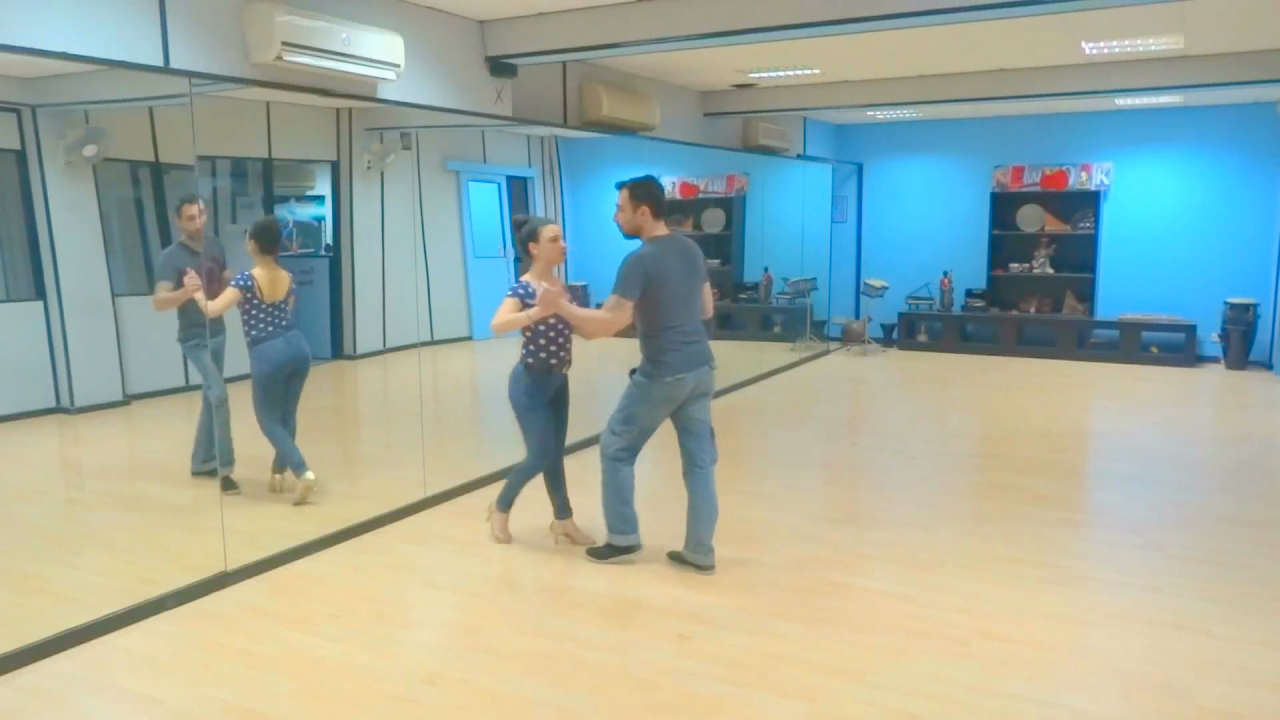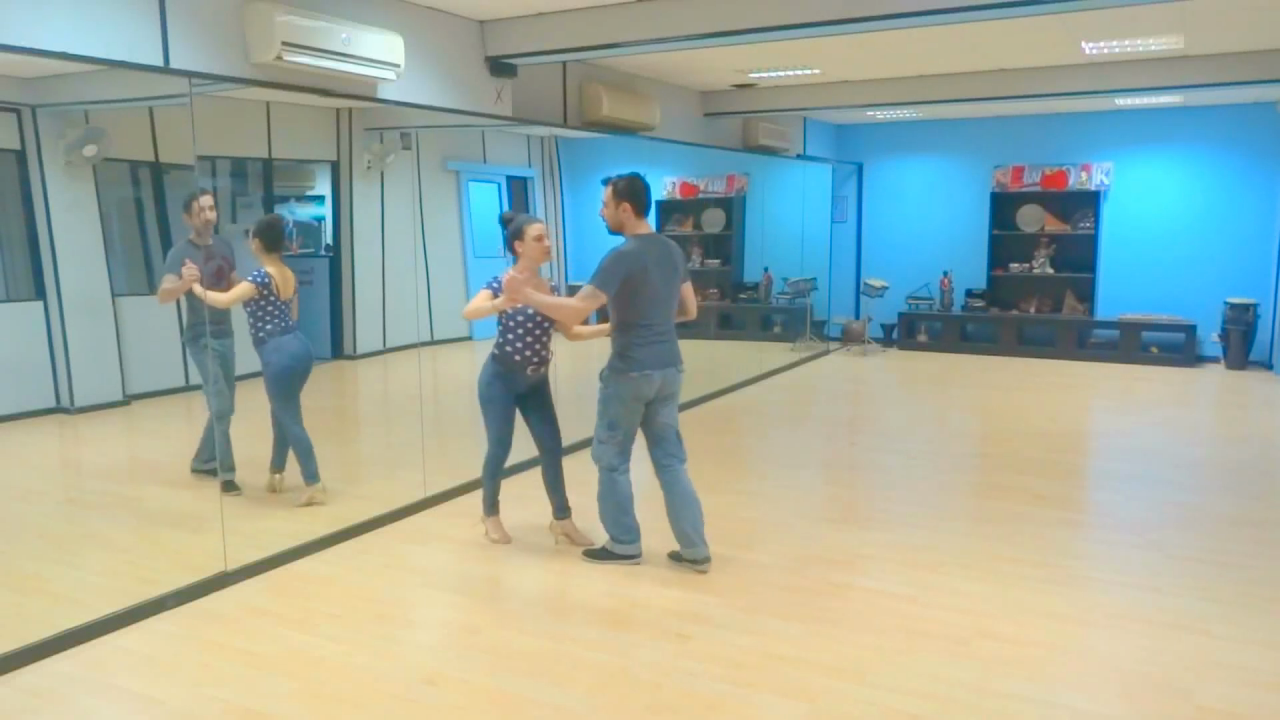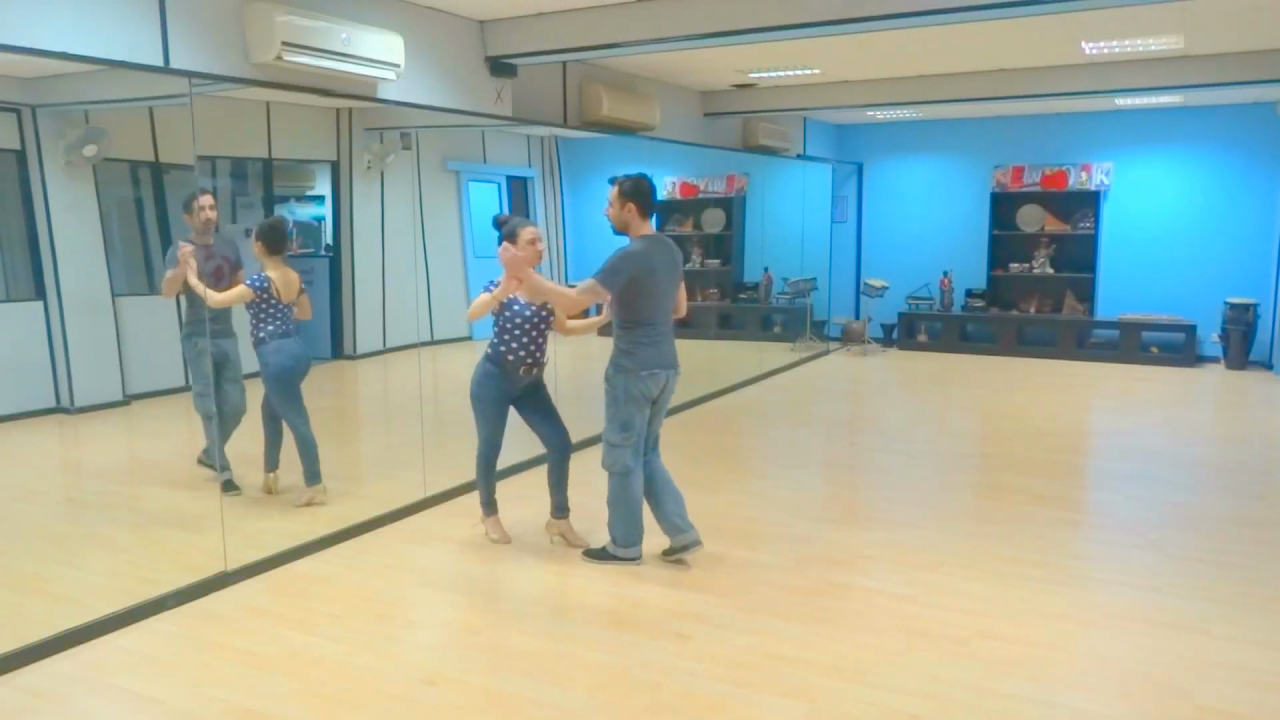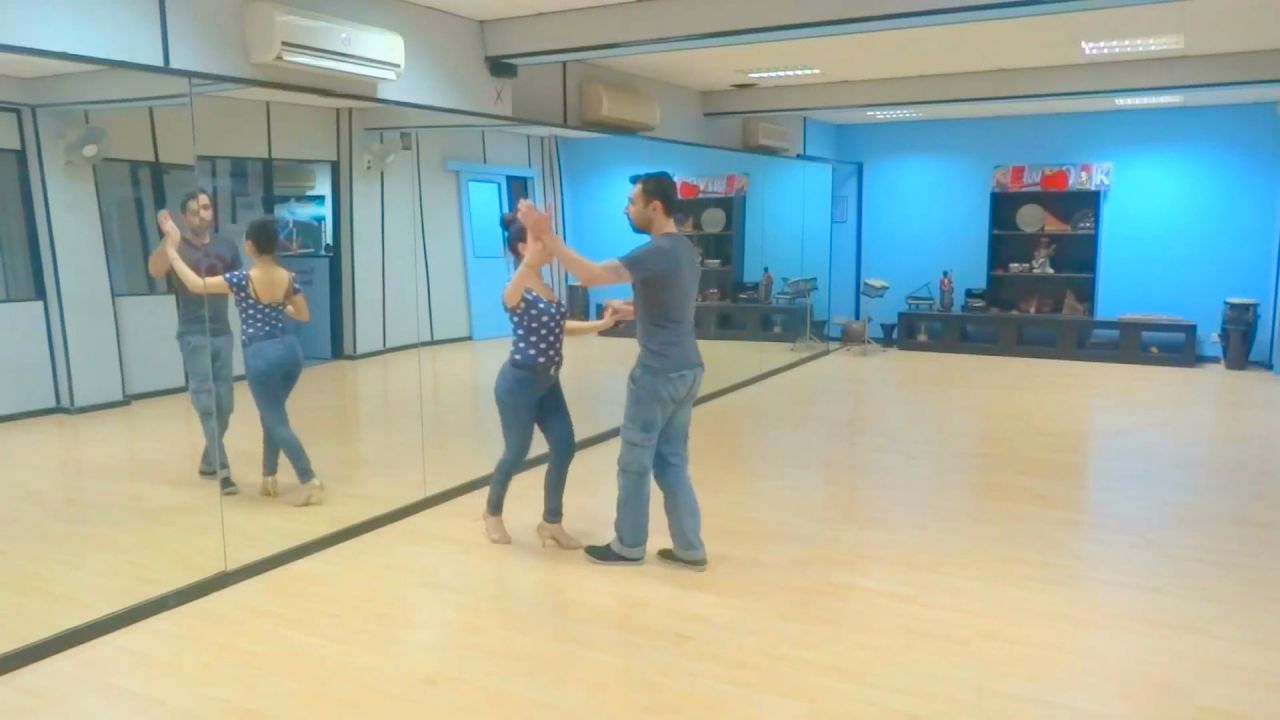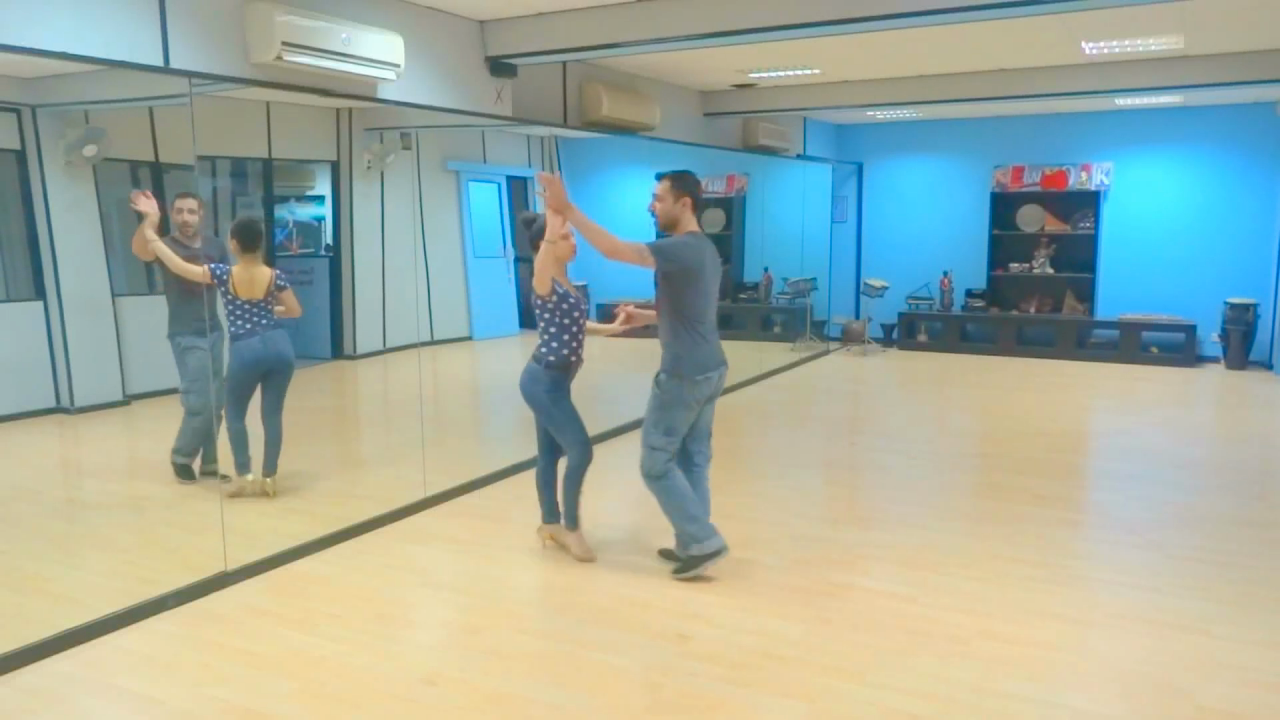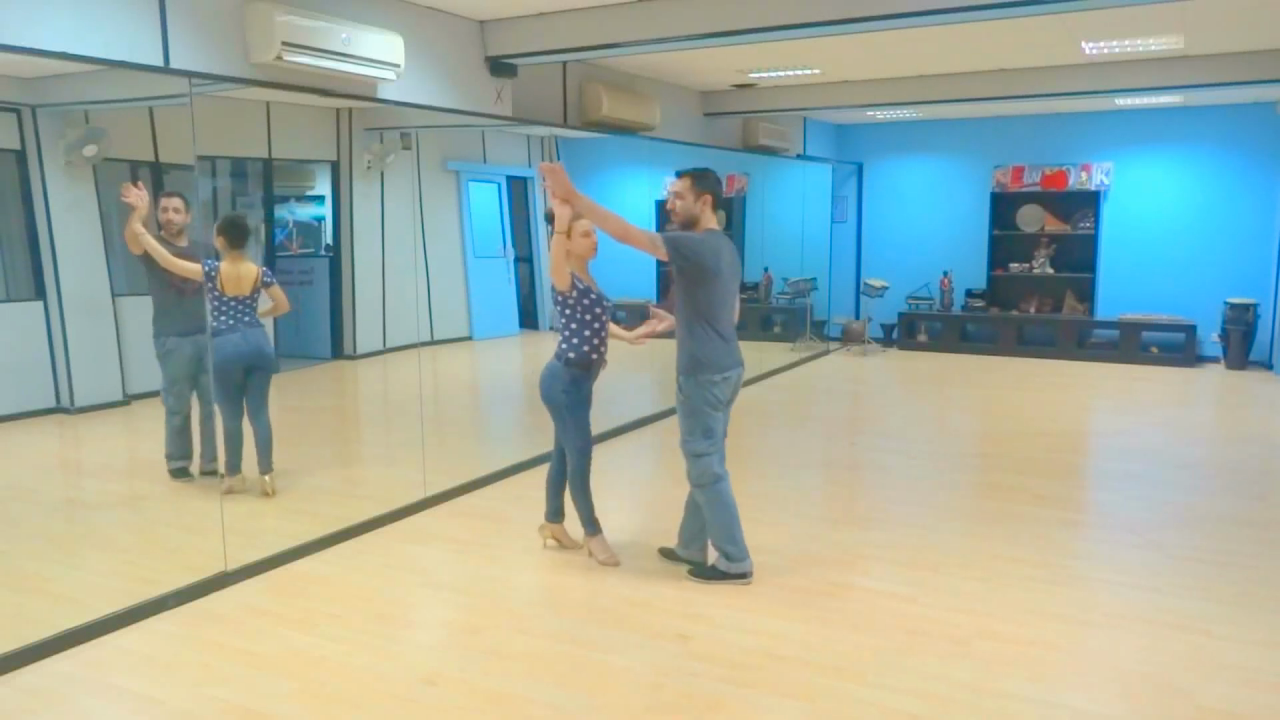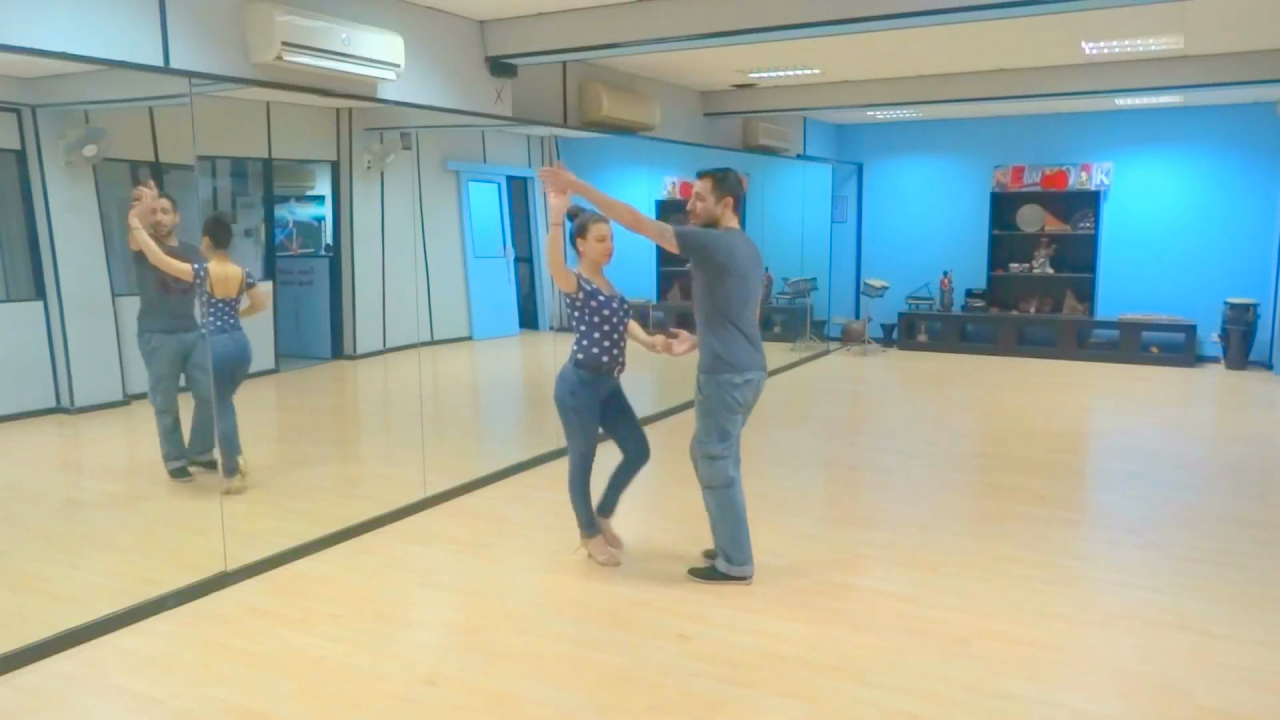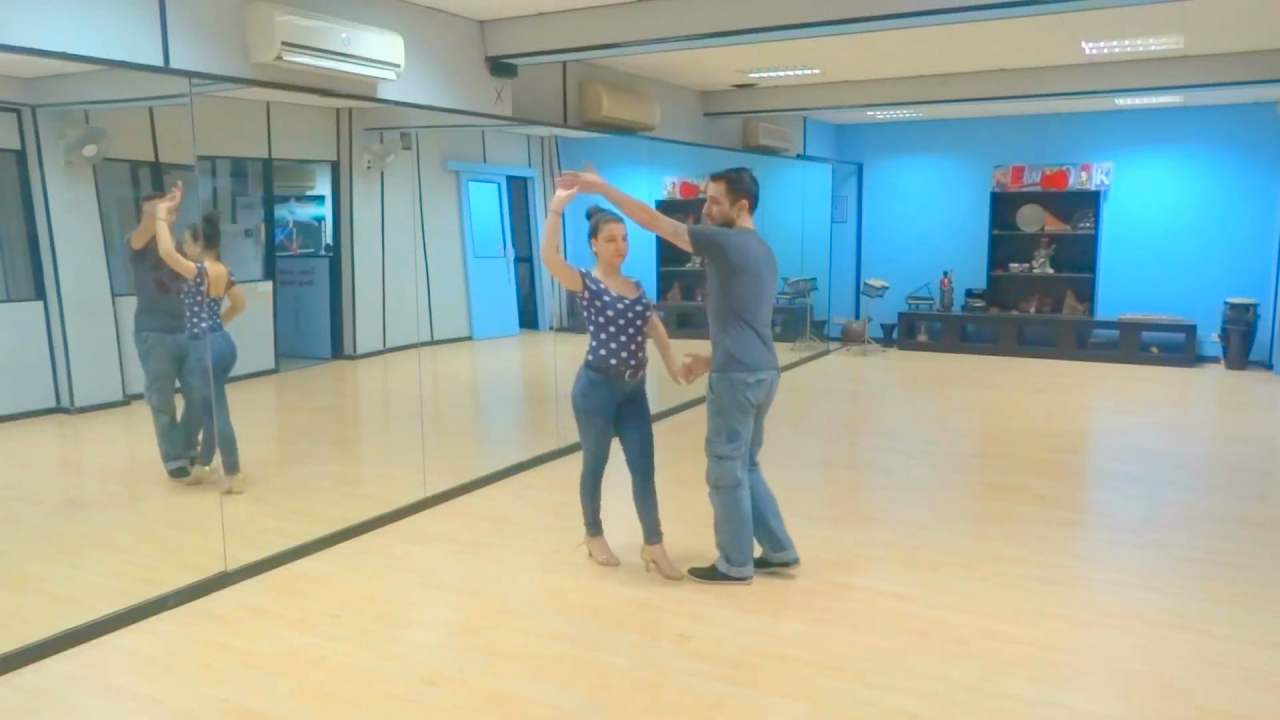
dt=0.3s
person 1, frame 1
left shoulder: (639, 261)
right shoulder: (691, 249)
left elbow: (608, 324)
left wrist: (560, 305)
left hip: (661, 376)
right hip: (700, 370)
left knee: (616, 449)
right knee: (700, 462)
left ankle: (624, 538)
right ankle: (700, 551)
person 1, frame 2
left shoulder: (623, 257)
right shoulder: (672, 251)
left elbow: (576, 311)
right elbow: (689, 311)
left wrist: (526, 294)
left hip: (630, 373)
right hip: (669, 369)
left knee: (612, 458)
right knee: (670, 459)
left ankle: (624, 544)
right ankle: (694, 546)
person 1, frame 3
left shoulder: (630, 257)
right shoulder: (671, 251)
left elbow: (573, 302)
left wrist: (525, 275)
left hip: (633, 372)
right hip: (665, 368)
left knee: (623, 461)
right knee: (647, 456)
left ankle: (625, 546)
right ankle: (682, 533)
person 1, frame 4
left shoulder: (657, 253)
right shoulder: (685, 249)
left elbow: (590, 275)
left wrist: (546, 236)
right wrist: (634, 310)
left hip: (659, 372)
right hip: (686, 369)
left knee: (634, 461)
right knee: (672, 460)
left ankle: (626, 547)
right ankle: (689, 547)
person 1, frame 5
left shoulder: (681, 249)
right shoulder: (703, 249)
left elbow: (615, 249)
left wrist: (567, 209)
right wrist: (648, 316)
left hip: (685, 374)
right hip: (709, 369)
left knee: (657, 464)
right knee: (694, 461)
left ankle: (704, 541)
right ankle: (692, 548)
person 1, frame 6
left shoulder: (696, 247)
right shoulder: (722, 248)
left elbow: (626, 234)
left wrist: (572, 196)
right wrist: (680, 324)
left hip: (704, 375)
right hip: (724, 369)
left knee: (707, 470)
right knee: (705, 465)
left ankle: (735, 562)
right ankle: (691, 547)
person 1, frame 7
left shoulder: (713, 244)
right shoulder: (748, 250)
left elbow: (637, 223)
left wrist: (576, 187)
right wrist: (698, 341)
left hip: (725, 376)
right hip: (748, 371)
left knee: (719, 471)
right knee: (709, 458)
left ankle: (736, 564)
right ankle: (729, 548)
person 1, frame 8
left shoulder: (726, 243)
right shoulder: (761, 251)
left elbow: (651, 221)
left wrist: (601, 186)
right wrist: (712, 359)
left hip: (737, 377)
right hip: (762, 373)
left knee: (726, 474)
right knee: (745, 467)
left ankle: (735, 564)
right ankle: (779, 550)
person 2, frame 1
left shoulder: (559, 286)
right shoulder: (523, 288)
right elbow: (497, 324)
right wrist: (537, 312)
left hip: (556, 381)
right hip: (531, 382)
left knee: (552, 453)
right knee: (541, 455)
left ankle: (563, 520)
right ankle: (500, 508)
person 2, frame 2
left shoulder: (550, 289)
right shoulder: (501, 284)
left elbow: (571, 332)
right elbow: (468, 313)
left wrist: (610, 328)
right wrist: (500, 305)
left hip: (536, 380)
right hip: (501, 378)
left knee: (552, 448)
right knee: (499, 448)
left ankle: (562, 520)
right ankle: (490, 515)
person 2, frame 3
right shoulder: (499, 286)
left elbow: (564, 327)
right elbow: (473, 313)
left wrist: (602, 319)
right wrist: (501, 294)
left hip: (530, 382)
right hip: (494, 379)
left knee: (560, 445)
right knee: (490, 448)
left ankle: (559, 519)
right ankle: (489, 514)
person 2, frame 4
left shoulder: (545, 286)
right shoulder: (517, 290)
left elbow: (559, 326)
right elbow: (509, 298)
left wrist: (601, 324)
right wrist: (533, 255)
left hip: (547, 381)
right hip: (519, 381)
left knee: (563, 450)
right knee: (516, 454)
left ankle: (551, 522)
right ankle: (493, 512)
person 2, frame 5
left shoulder: (565, 283)
right shoulder: (545, 285)
right elbow: (541, 265)
left wrist: (610, 328)
right wrist: (552, 231)
left hip: (558, 379)
right hip: (543, 381)
left knee: (551, 453)
right knee: (581, 451)
left ankle: (551, 524)
right ankle: (570, 527)
person 2, frame 6
left shoulder: (587, 280)
right shoulder: (566, 282)
right elbow: (555, 264)
left wrist: (627, 335)
right wrist: (561, 222)
left hip: (582, 379)
right hip: (564, 380)
left knee: (566, 454)
right knee: (579, 457)
left ankle: (552, 523)
right ankle: (593, 534)
person 2, frame 7
left shoulder: (606, 284)
right shoulder: (575, 285)
left elbow: (622, 321)
right elbow: (555, 263)
left wrist: (648, 340)
right wrist: (557, 216)
left hip: (608, 384)
right hip: (580, 384)
left knee: (638, 452)
right knee: (582, 460)
left ankle: (602, 516)
right ankle: (590, 535)
person 2, frame 8
left shoulder: (635, 286)
right shoulder: (586, 283)
left elbow: (654, 326)
right elbow: (549, 257)
left wrist: (670, 361)
right wrist: (557, 208)
left hip: (634, 388)
right hip: (597, 386)
left knee: (643, 467)
right knee: (595, 464)
left ankle: (654, 546)
right ankle: (594, 536)
person 3, frame 1
left shoulder: (246, 279)
right shoulder: (288, 279)
left elbow: (213, 310)
left wrist: (197, 293)
left hip: (267, 354)
right hip: (297, 346)
left knee: (268, 419)
right knee: (287, 415)
left ankle: (303, 472)
right ankle: (279, 474)
person 3, frame 2
left shoulder: (261, 277)
right shoulder: (289, 276)
left elbow: (223, 301)
left wrist: (197, 288)
left hip: (279, 354)
right hip: (300, 347)
left knee: (291, 421)
right knee: (281, 413)
left ankle: (314, 485)
right ankle: (276, 474)
person 3, frame 3
left shoulder: (261, 281)
right shoulder: (295, 278)
left elbow: (217, 301)
left wrist: (193, 279)
left hip: (277, 356)
right hip: (297, 350)
left knee: (297, 420)
right knee: (270, 410)
left ankle: (315, 486)
right ankle: (271, 473)
person 3, frame 4
left shoulder: (242, 280)
right shoulder: (290, 278)
left elbow: (195, 285)
right elbow: (304, 314)
left wrist: (172, 250)
left hip: (262, 355)
right hip: (291, 349)
left knee: (276, 421)
right knee: (271, 414)
left ankle: (310, 482)
right ankle: (270, 477)
person 3, frame 5
left shoulder: (224, 274)
right shoulder: (274, 276)
left elbow: (177, 266)
right elbow: (295, 311)
left wrist: (151, 232)
left hip: (246, 351)
right hip: (279, 347)
left knee: (235, 413)
right knee: (272, 414)
left ankle: (244, 475)
right ankle: (269, 478)
person 3, frame 6
left shoulder: (212, 271)
right shoulder: (260, 273)
left elbow: (166, 260)
right elbow: (283, 306)
left wrist: (138, 224)
left hip: (226, 346)
right hip: (259, 343)
left knee: (231, 412)
right knee: (259, 412)
left ankle: (234, 475)
right ankle: (266, 474)
person 3, frame 7
left shoulder: (201, 272)
right shoulder: (243, 274)
left elbow: (158, 259)
right elbow: (260, 305)
left wrist: (136, 220)
left hip: (215, 347)
right hip: (240, 343)
left knee: (222, 411)
right knee: (225, 406)
left ankle: (233, 476)
right ankle: (237, 459)
person 3, frame 8
left shoulder: (198, 272)
right shoulder: (222, 272)
left elbow: (166, 251)
right elbow: (239, 304)
left wrist: (162, 214)
left hip: (207, 348)
right hip: (223, 343)
left knee: (217, 412)
right knee: (209, 408)
left ankle: (234, 475)
right ankle: (204, 463)
person 4, frame 1
left shoulder: (215, 246)
right shoulder: (171, 257)
right elbow: (159, 302)
right wrist: (185, 291)
left hip: (217, 333)
right hip: (195, 339)
left knee: (212, 400)
right knee: (218, 398)
left ankle: (202, 463)
right ankle: (224, 469)
person 4, frame 2
left shoulder: (225, 247)
right shoulder: (180, 253)
right elbow: (163, 296)
right wrist: (184, 283)
left hip: (226, 336)
right hip: (201, 340)
left knee: (223, 407)
right knee: (220, 407)
left ankle: (203, 460)
right ankle: (225, 472)
person 4, frame 3
left shoulder: (229, 247)
right shoulder: (180, 250)
left elbow: (241, 286)
right elbow: (167, 291)
right wrist: (182, 267)
left hip: (227, 336)
right hip: (198, 339)
left knee: (235, 406)
right knee: (209, 408)
left ankle: (210, 454)
right ankle: (223, 472)
person 4, frame 4
left shoulder: (226, 246)
right shoulder: (177, 248)
right elbow: (155, 270)
left hip: (223, 334)
right hip: (193, 336)
left knee: (224, 404)
right knee: (207, 404)
left ankle: (211, 464)
right ankle: (221, 469)
person 4, frame 5
left shoulder: (215, 247)
right shoulder: (166, 246)
right elbow: (139, 250)
right wrist: (151, 220)
left hip: (214, 333)
right hip: (186, 336)
left knee: (216, 403)
right knee: (198, 403)
left ankle: (209, 463)
right ankle: (182, 457)
person 4, frame 6
left shoulder: (203, 250)
right elbow: (132, 238)
right wrist: (140, 211)
left hip: (204, 334)
right hip: (172, 339)
left knee: (211, 401)
right knee: (178, 405)
left ankle: (209, 463)
right ankle: (177, 461)
person 4, frame 7
left shoulder: (191, 252)
right shoulder: (143, 247)
right elbow: (135, 233)
right wrist: (144, 209)
left hip: (192, 333)
right hip: (157, 336)
left knee: (209, 394)
right knee: (165, 403)
left ankle: (200, 452)
right ankle: (175, 461)
person 4, frame 8
right shoulder: (139, 245)
right elbow: (147, 227)
left hip: (186, 334)
right hip: (153, 336)
left knee: (199, 396)
right knee: (163, 402)
left ankle: (187, 449)
right ankle: (175, 461)
